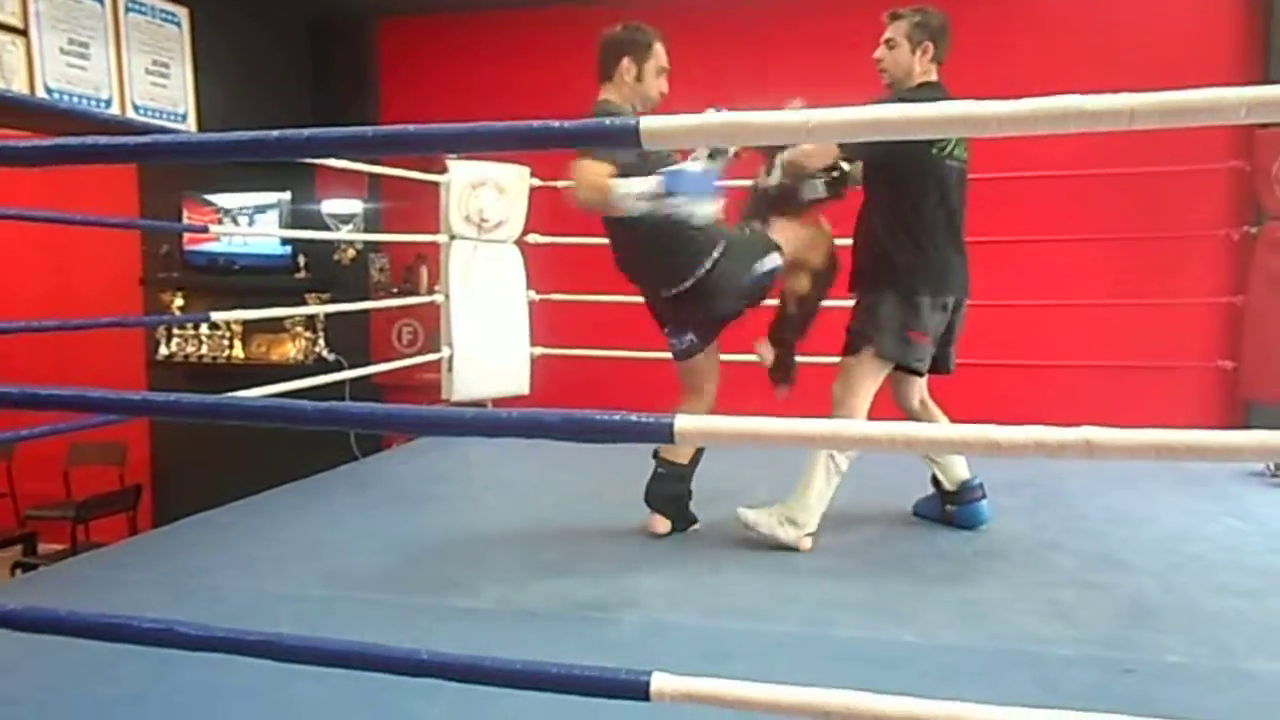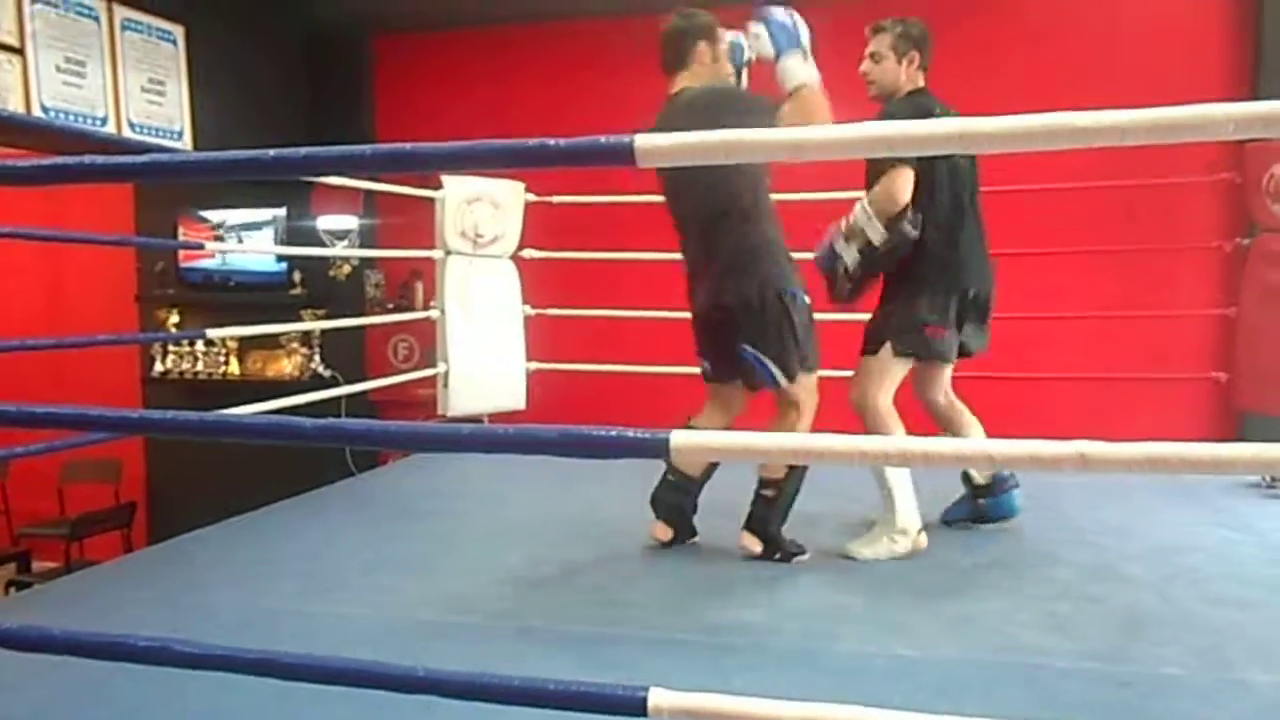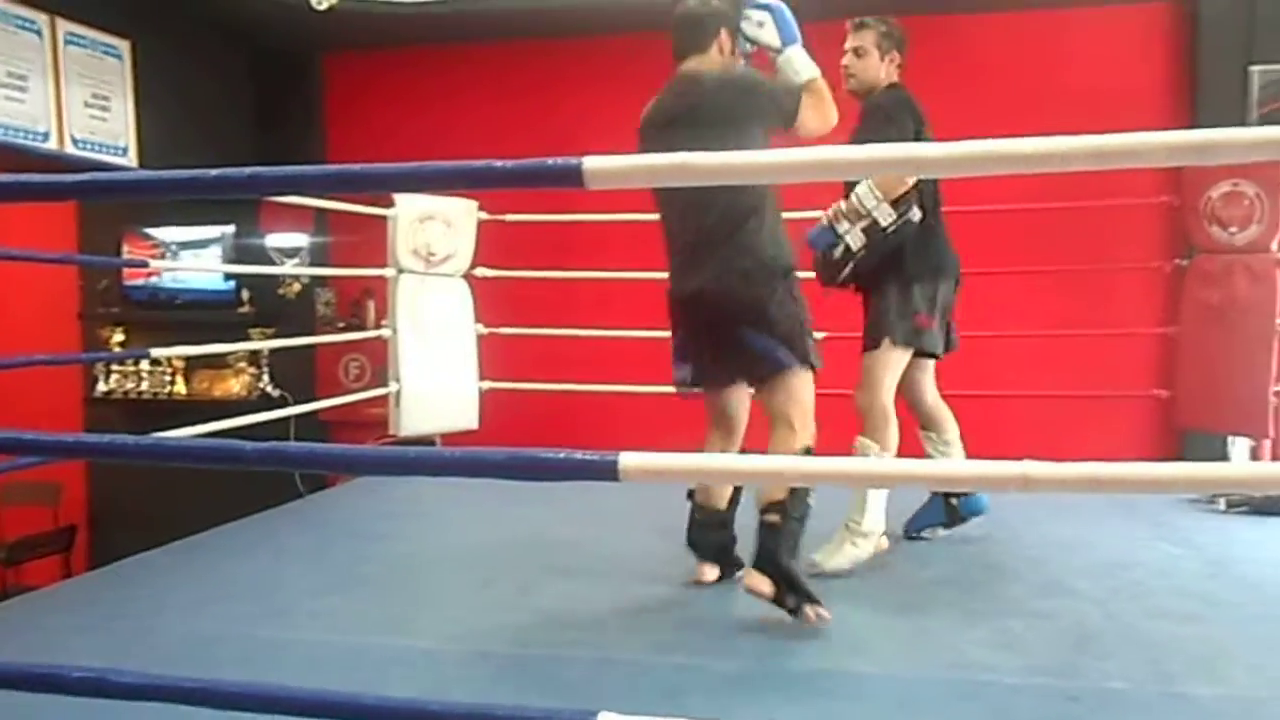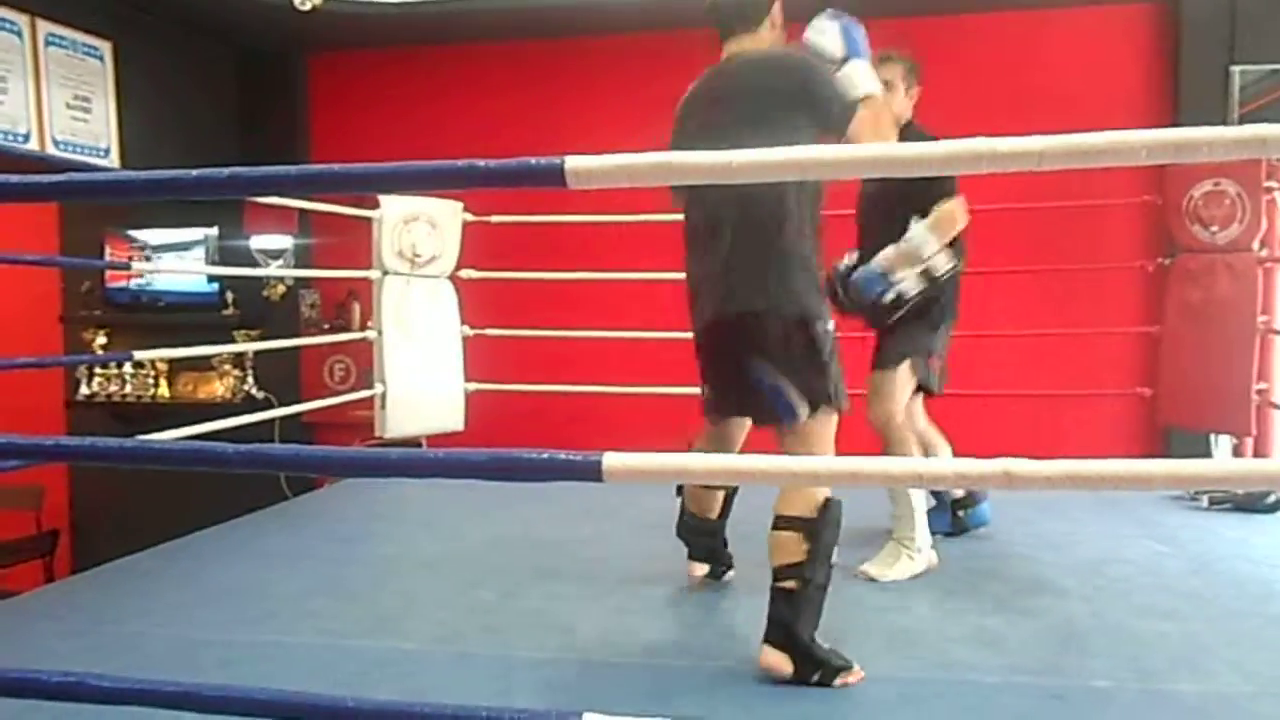
dt=0.3s
person 1, frame 1
left shoulder: (615, 125)
right shoulder: (609, 125)
right elbow: (584, 189)
left wrist: (699, 161)
right wrist: (664, 186)
left hip: (667, 284)
right hip: (702, 260)
left knee: (699, 389)
right knee: (811, 239)
left ankle: (665, 506)
person 1, frame 2
left shoulder: (670, 119)
right shoulder: (711, 104)
right elbow: (816, 120)
left wrist: (740, 70)
right wrist: (790, 51)
left hip: (713, 290)
right hip: (758, 283)
left knee: (723, 405)
right knee: (801, 403)
left ankle: (671, 514)
right ankle: (764, 529)
person 1, frame 3
left shoulder: (656, 117)
right shoulder: (746, 87)
right elbow: (824, 122)
left hip: (693, 291)
right hip: (754, 281)
left knee: (728, 421)
right knee: (794, 421)
left ankle: (714, 553)
right ankle: (774, 565)
person 1, frame 4
left shoulder: (694, 102)
right shoulder: (795, 72)
right elbow: (881, 141)
right wrist: (853, 62)
left hip: (714, 300)
right hip: (781, 298)
left knee: (724, 431)
right knee: (811, 460)
left ankle: (702, 548)
right ankle: (789, 639)
person 2, frame 1
left shoulder: (906, 110)
left elbow: (819, 155)
left wrist: (785, 163)
left hip: (906, 282)
right hip: (937, 279)
left knee: (851, 391)
right knee: (910, 394)
left ankle: (800, 517)
right ankle: (963, 495)
person 2, frame 2
left shoulder: (902, 115)
right shoulder: (939, 114)
left elbow: (897, 192)
left wrist: (844, 244)
right wrist: (870, 243)
left hip: (928, 281)
right hip: (963, 275)
left knee: (870, 393)
right knee: (934, 391)
left ankle: (903, 526)
right ankle: (994, 488)
person 2, frame 3
left shoulder: (887, 108)
right shoulder: (883, 114)
left elbow: (899, 176)
left wrist: (841, 222)
right wrist: (852, 231)
left hip: (909, 272)
right hip: (904, 270)
left knee: (873, 395)
right knee: (917, 389)
left ankle: (864, 529)
right ankle: (959, 493)
person 2, frame 4
left shoulder: (920, 148)
left elbow: (952, 215)
left wrist: (892, 267)
right wrist: (857, 274)
left hip: (921, 304)
right hip: (901, 304)
left knee: (886, 412)
right knee: (906, 414)
left ankle: (912, 543)
right ankle: (965, 501)
